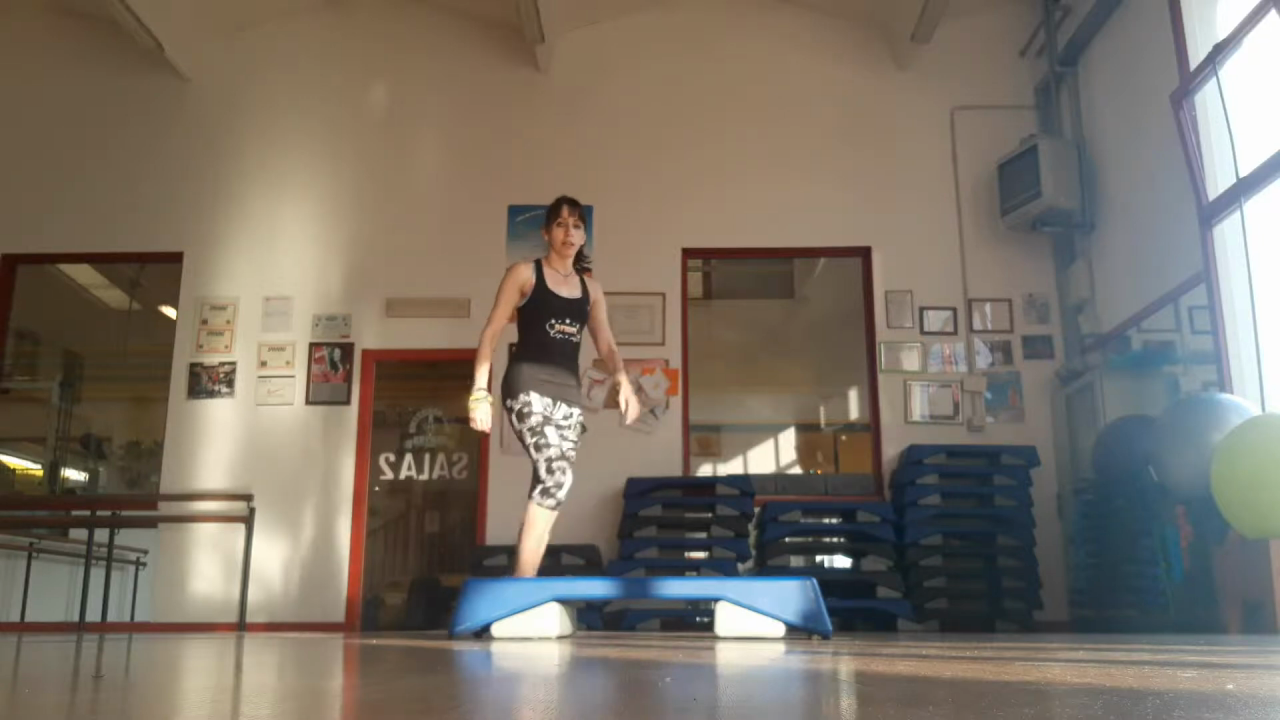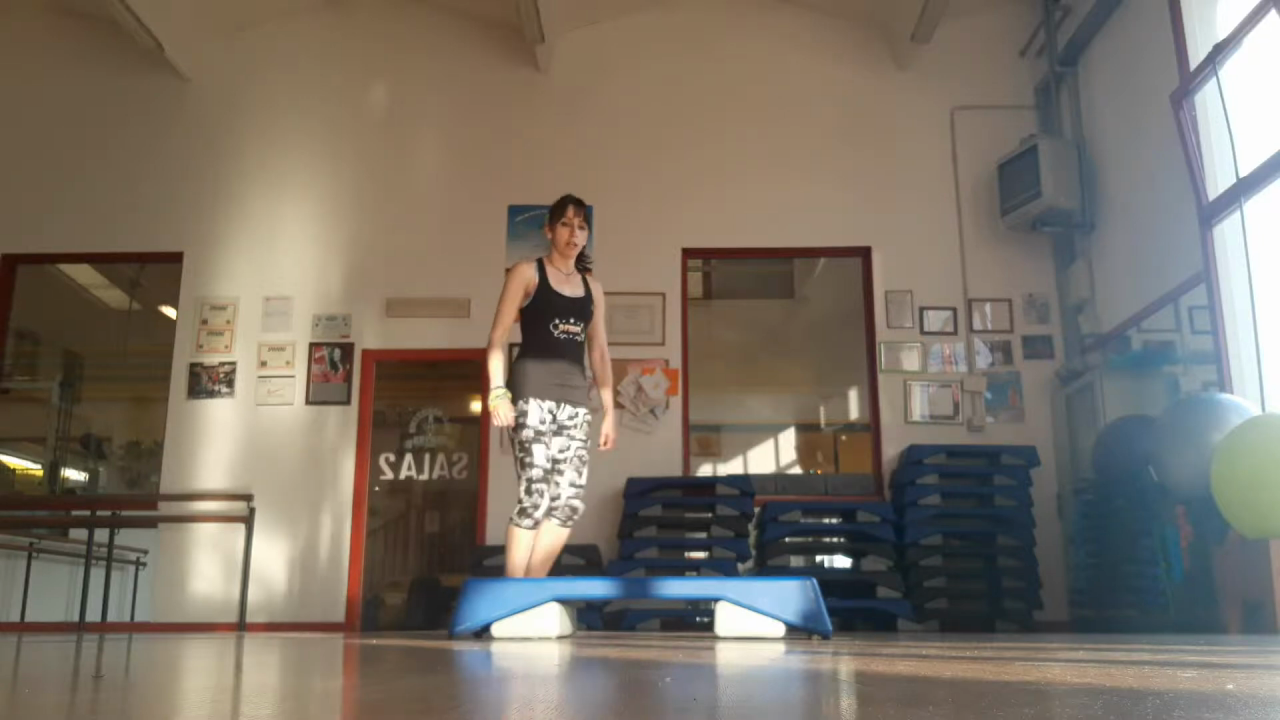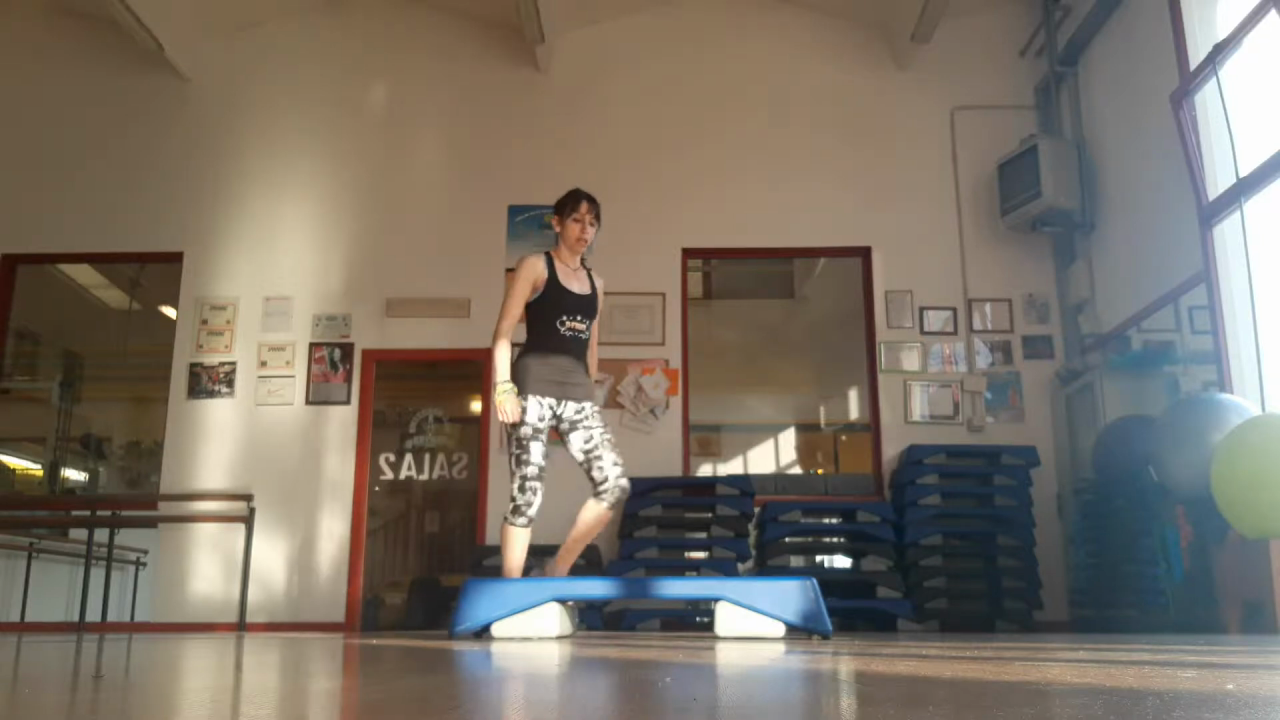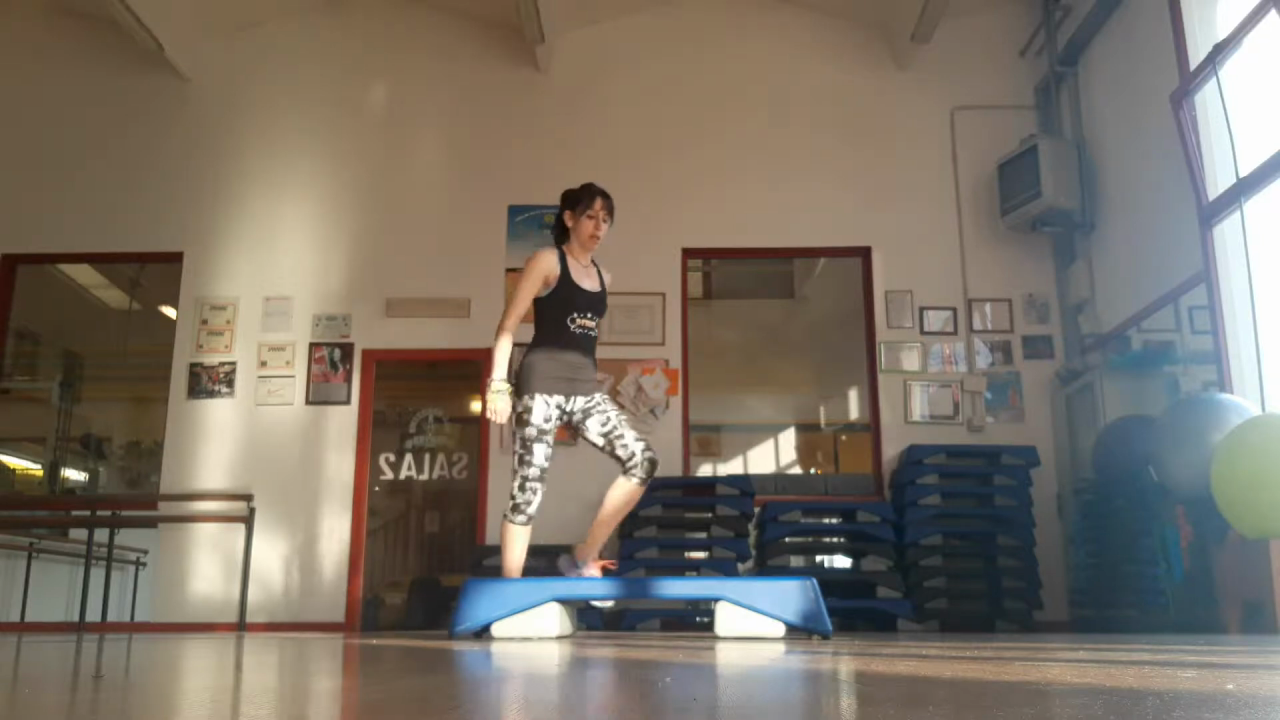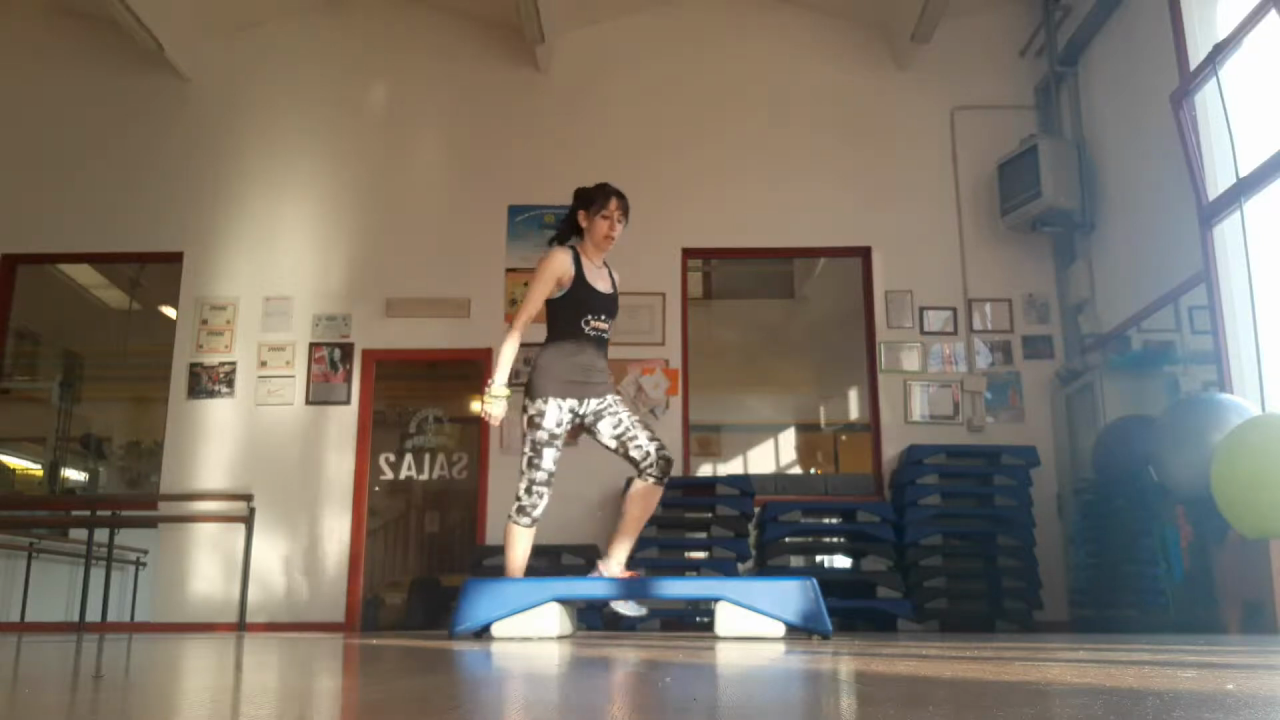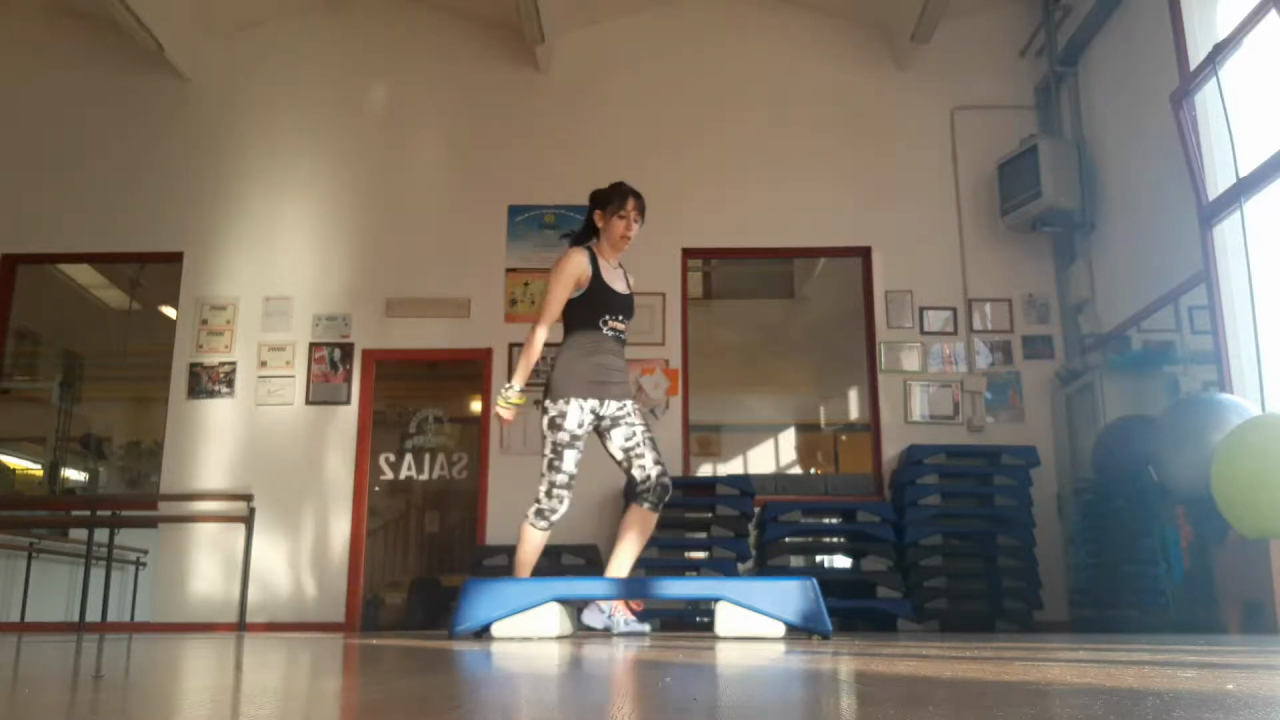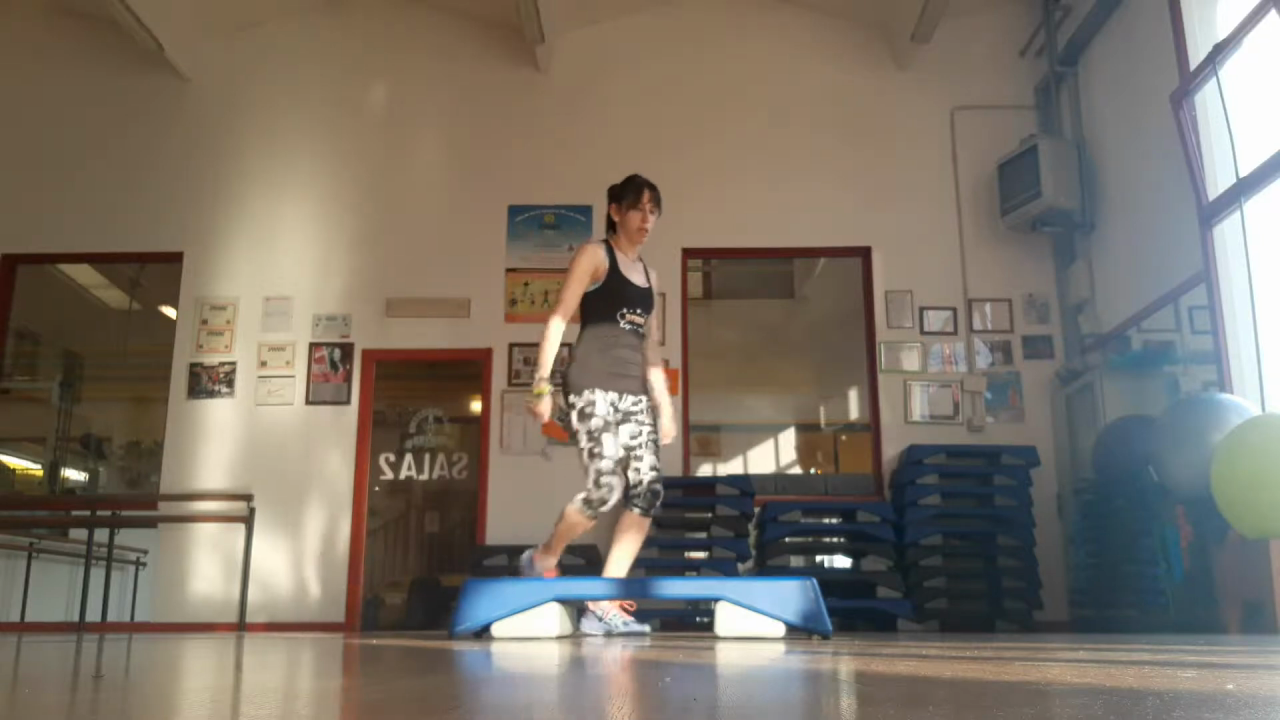
dt=0.1s
person 1, frame 1
left shoulder: (590, 287)
right shoulder: (524, 274)
left elbow: (606, 347)
right elbow: (490, 334)
left wrist: (624, 383)
right wrist: (480, 392)
left hip: (568, 394)
right hip: (527, 386)
left knee: (549, 491)
right knee: (555, 475)
right ankle: (522, 580)
person 1, frame 2
left shoulder: (592, 288)
right shoulder: (527, 273)
left elbow: (599, 352)
right elbow: (497, 339)
left wrist: (608, 410)
right wrist: (498, 391)
left hip: (574, 397)
right hip: (531, 392)
left knee: (569, 503)
right knee: (533, 495)
person 1, frame 3
left shoulder: (594, 282)
right shoulder: (535, 266)
right elbow: (503, 332)
left wrist: (588, 393)
right wrist: (503, 385)
left hip: (578, 394)
right hip: (534, 388)
left knee: (614, 484)
right knee: (528, 493)
left ankle: (555, 573)
person 1, frame 4
left shoulder: (600, 274)
right shoulder: (546, 260)
right elbow: (509, 324)
right wrist: (499, 384)
left hip: (584, 387)
right hip: (540, 385)
left knee: (641, 462)
right knee: (528, 492)
left ankle: (583, 557)
person 1, frame 5
left shoulder: (611, 276)
right shoulder: (560, 260)
right elbow: (519, 325)
right wrist: (498, 386)
left hip: (598, 389)
right hip: (554, 385)
left knee: (657, 462)
right knee: (534, 492)
left ankle: (611, 569)
person 1, frame 6
left shoulder: (626, 278)
right shoulder: (576, 261)
right elbow: (543, 326)
right wrist: (513, 387)
left hip: (617, 392)
right hip: (574, 387)
left knee: (652, 485)
right knee: (555, 498)
left ankle: (606, 601)
person 1, frame 7
left shoulder: (648, 274)
right shoulder: (593, 255)
right elbow: (558, 319)
left wrist: (665, 405)
right wrist: (543, 381)
left hip: (633, 388)
right hip: (593, 380)
left knee: (646, 492)
right knee: (603, 488)
left ankle: (602, 605)
right ankle: (542, 558)
